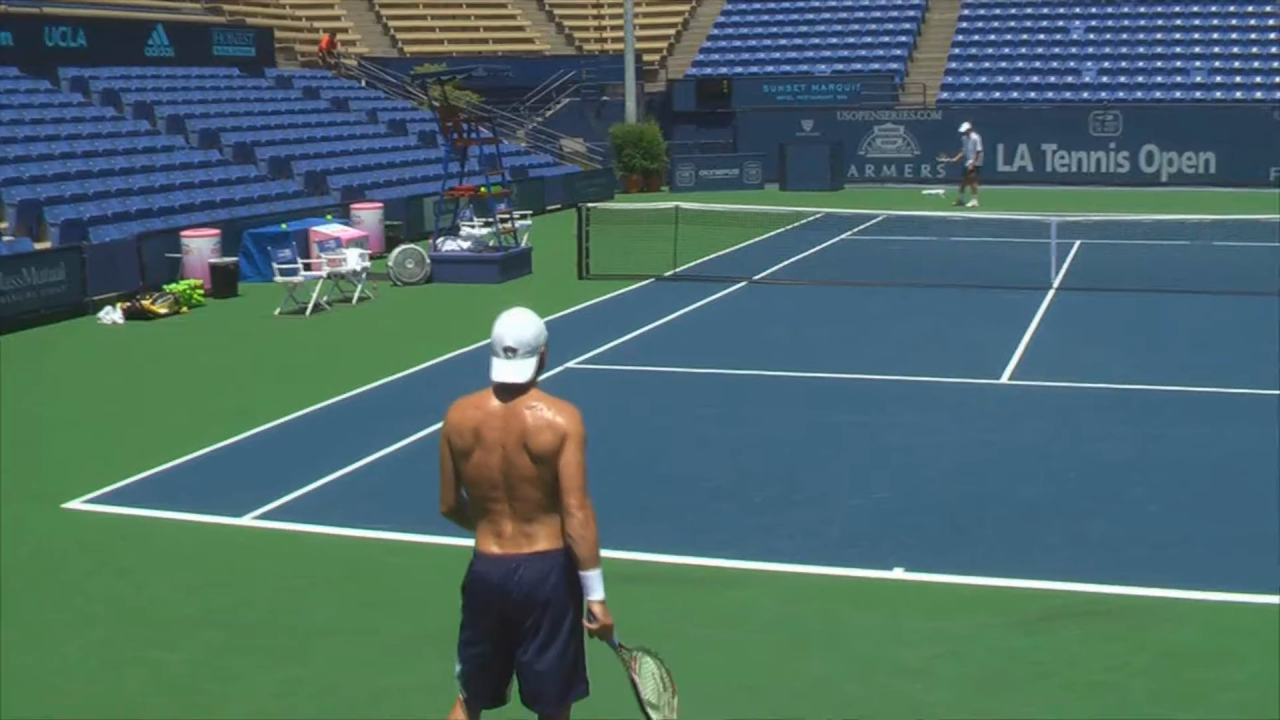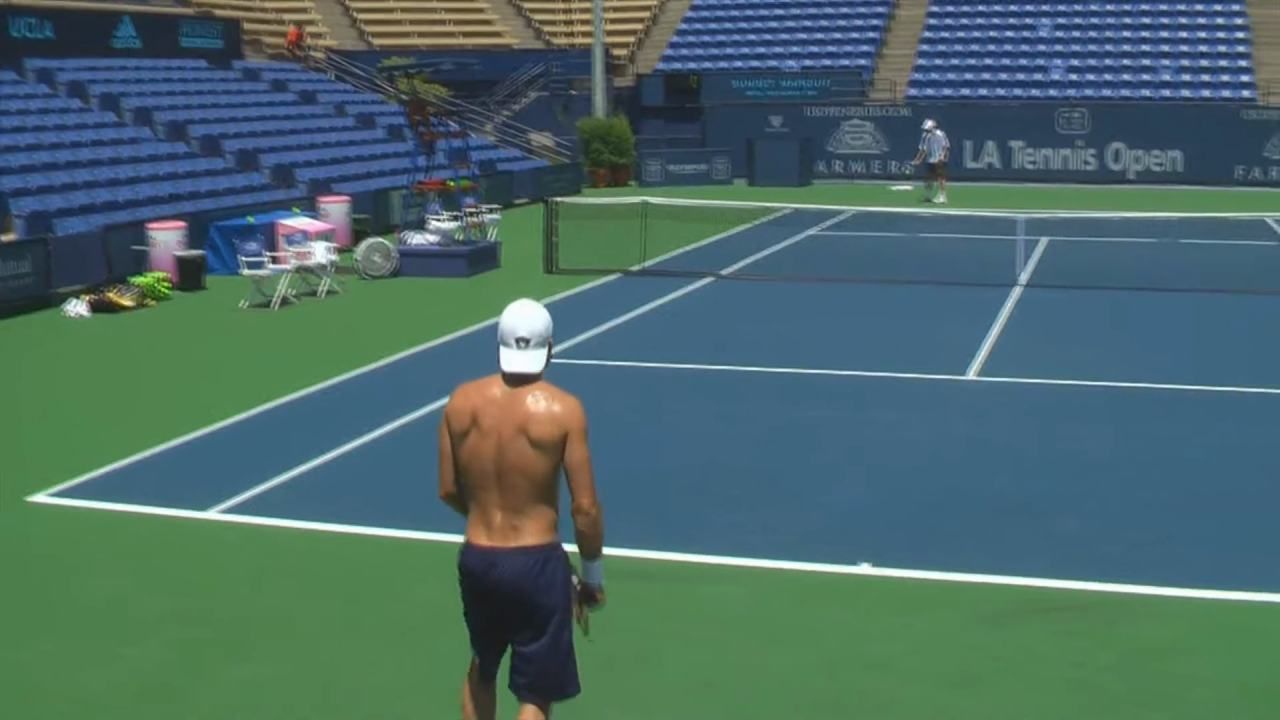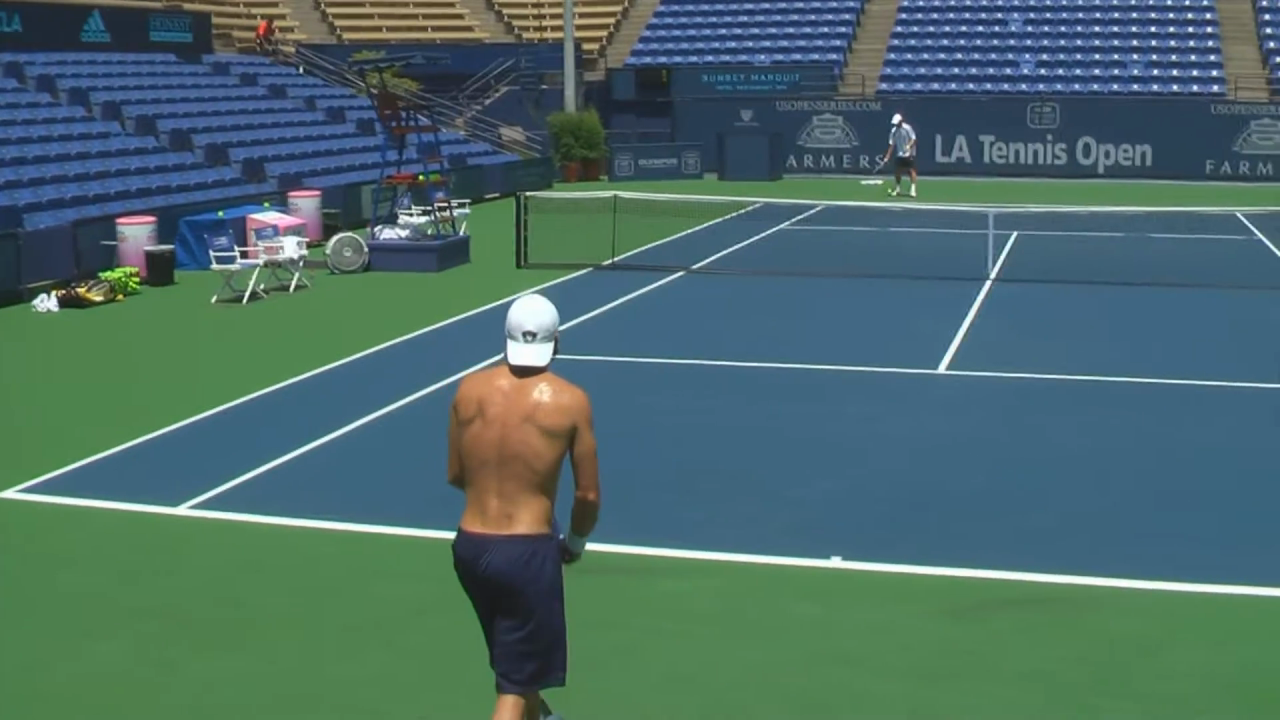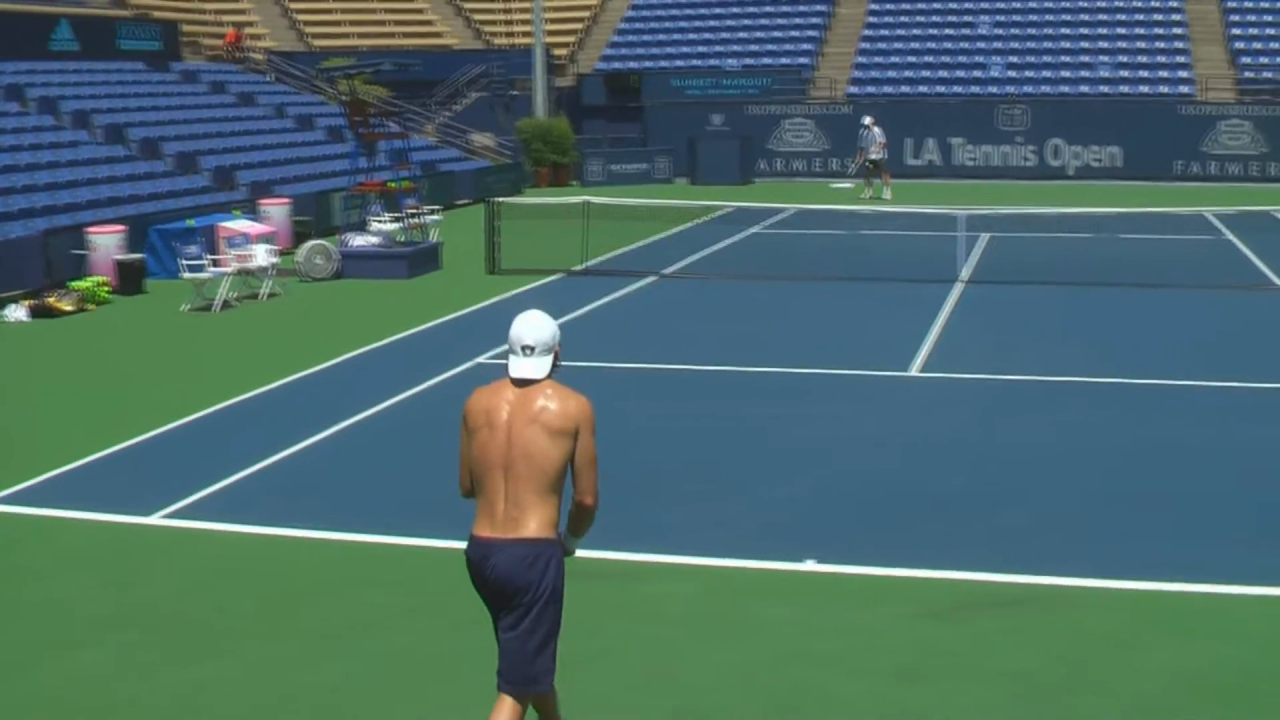
dt=0.7s
person 1, frame 1
left shoulder: (459, 415)
right shoulder: (561, 418)
left elbow: (449, 505)
right elbow: (576, 512)
right wrist: (595, 595)
left hip: (486, 569)
right hip: (546, 569)
person 1, frame 2
left shoulder: (461, 401)
right shoulder: (563, 409)
left elbow: (448, 490)
right elbow: (585, 507)
right wrist: (592, 574)
left hip: (476, 557)
right hip: (536, 562)
left knee: (482, 667)
person 1, frame 3
left shoulder: (469, 389)
right shoulder: (569, 400)
left elbow: (455, 475)
right elbow: (588, 494)
right wrist: (575, 541)
left hip: (470, 545)
right hip: (526, 551)
left knee: (511, 656)
right knee: (516, 683)
person 1, frame 4
left shoulder: (477, 402)
right shoulder: (572, 406)
left elbow: (467, 487)
right elbow: (586, 499)
right wrist: (571, 539)
left hip: (480, 551)
right hip: (531, 554)
left knee: (530, 656)
